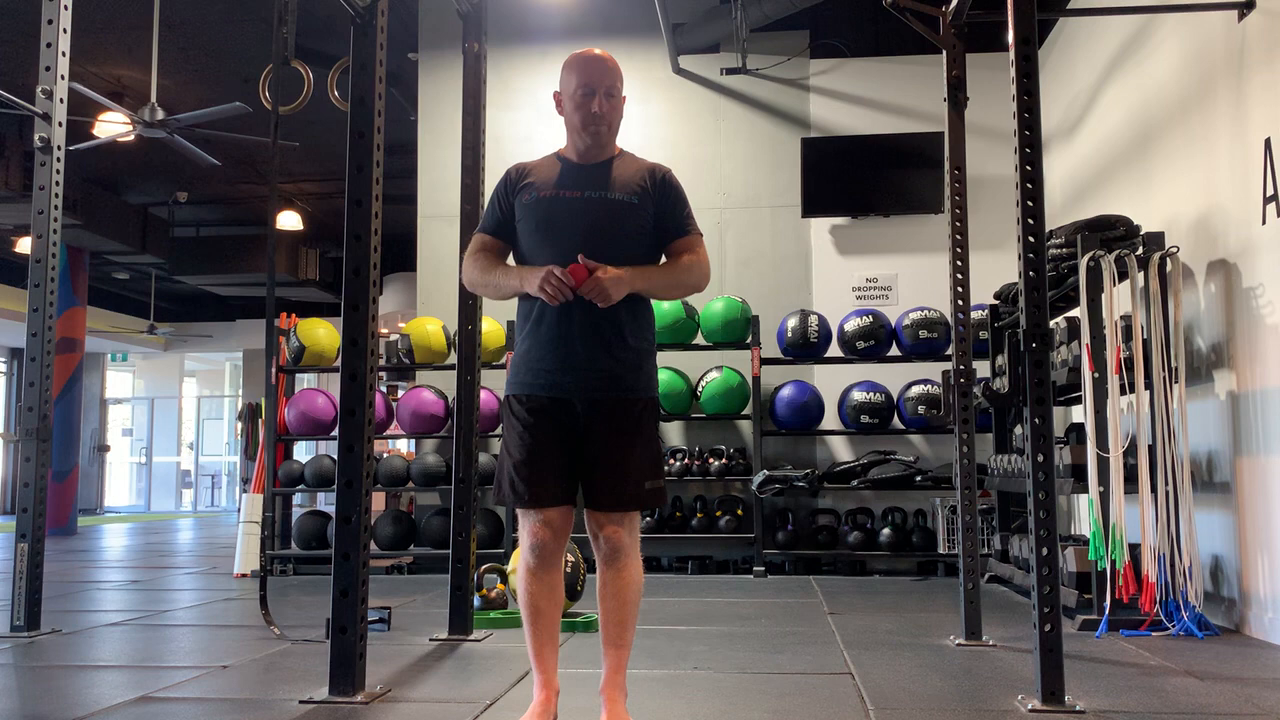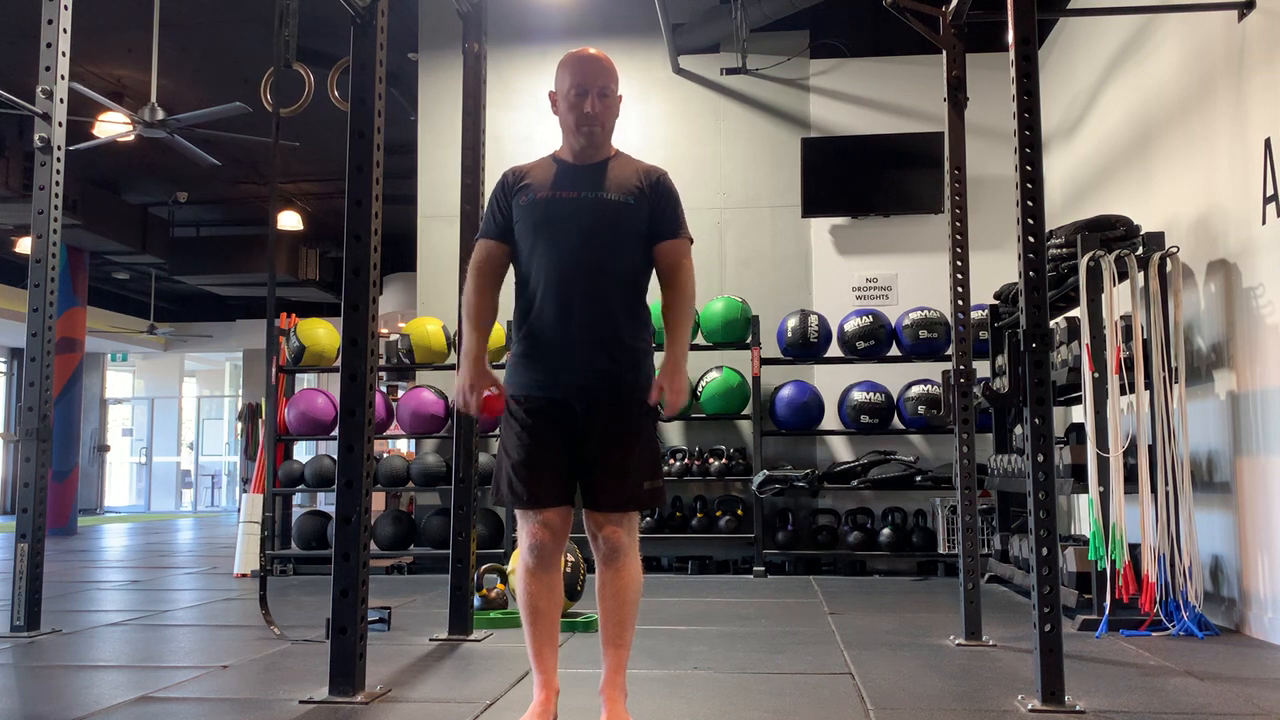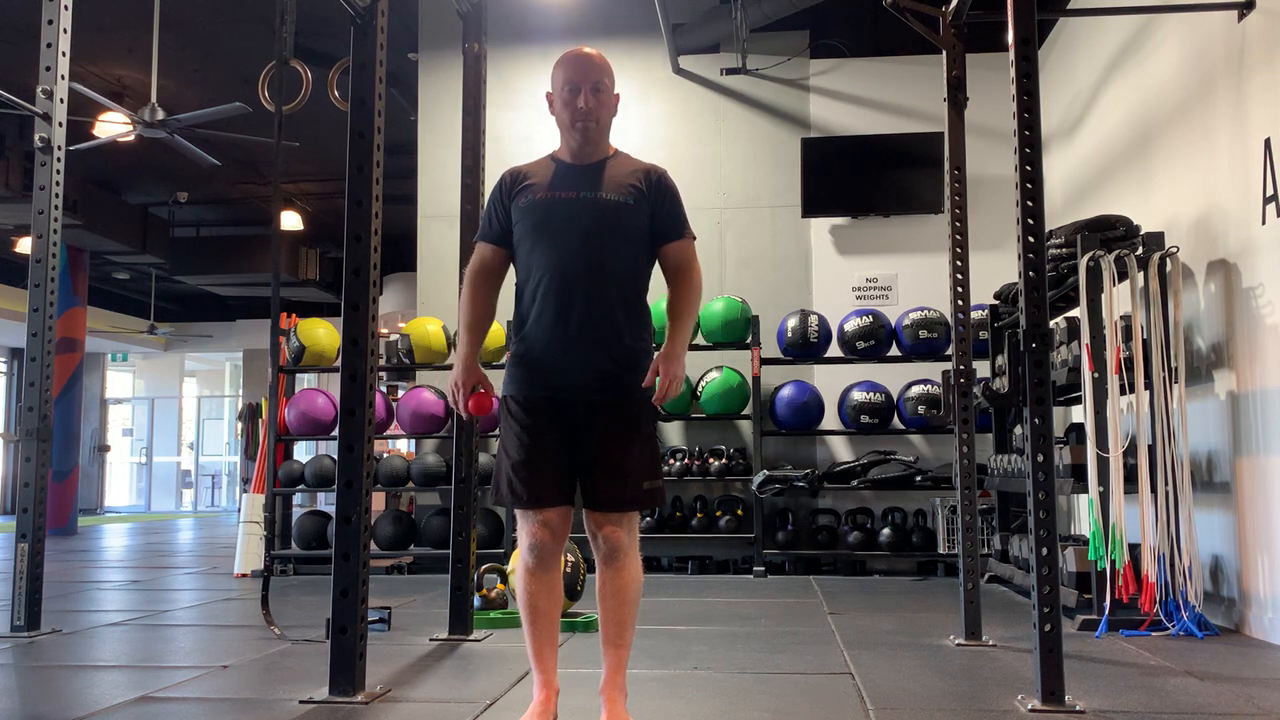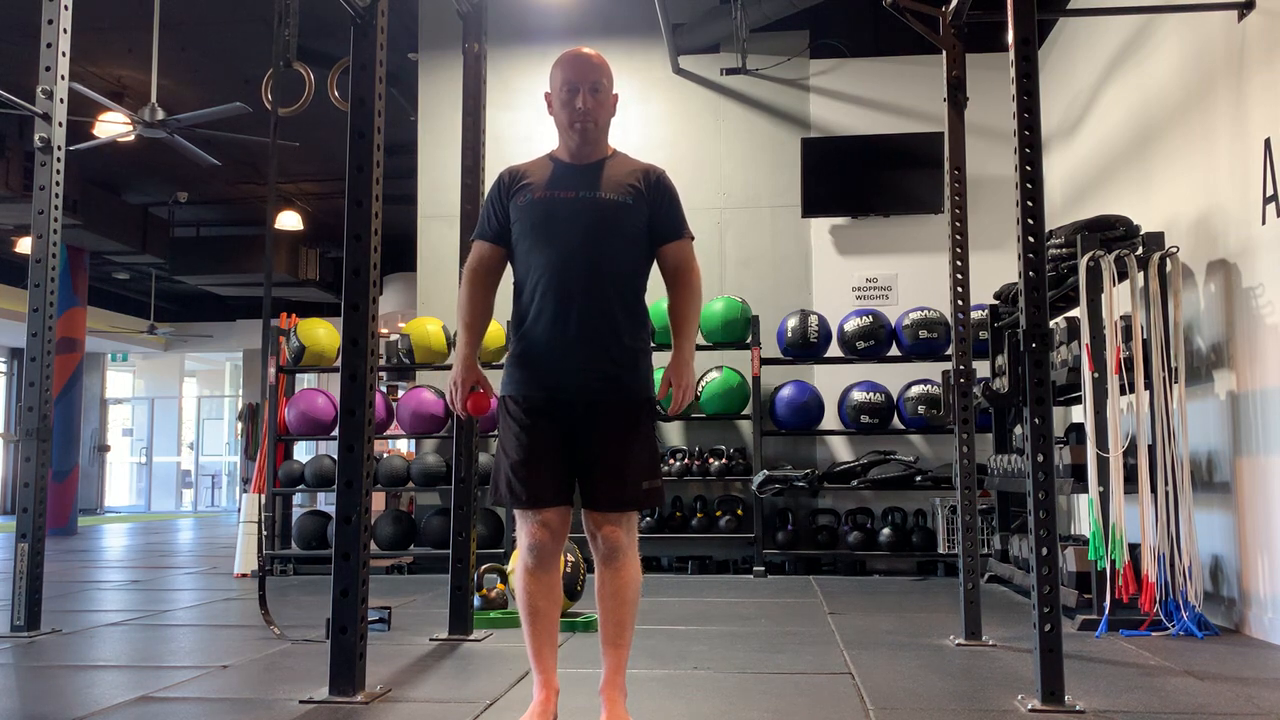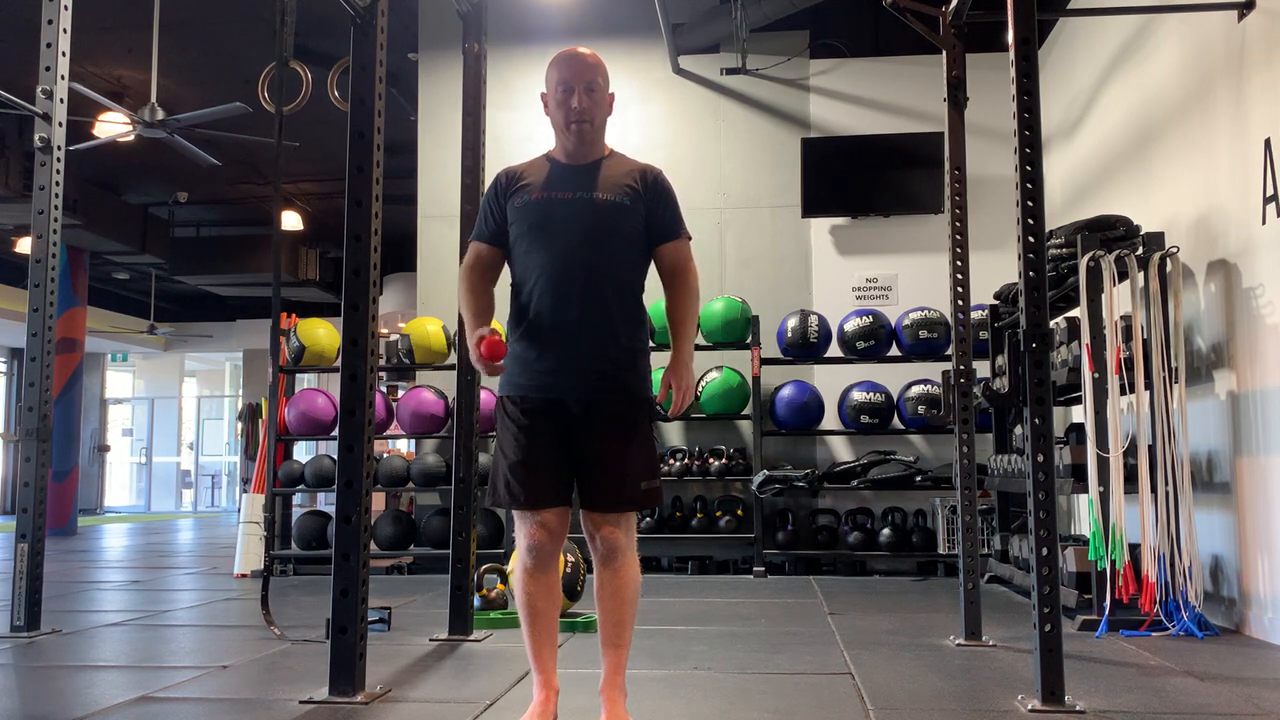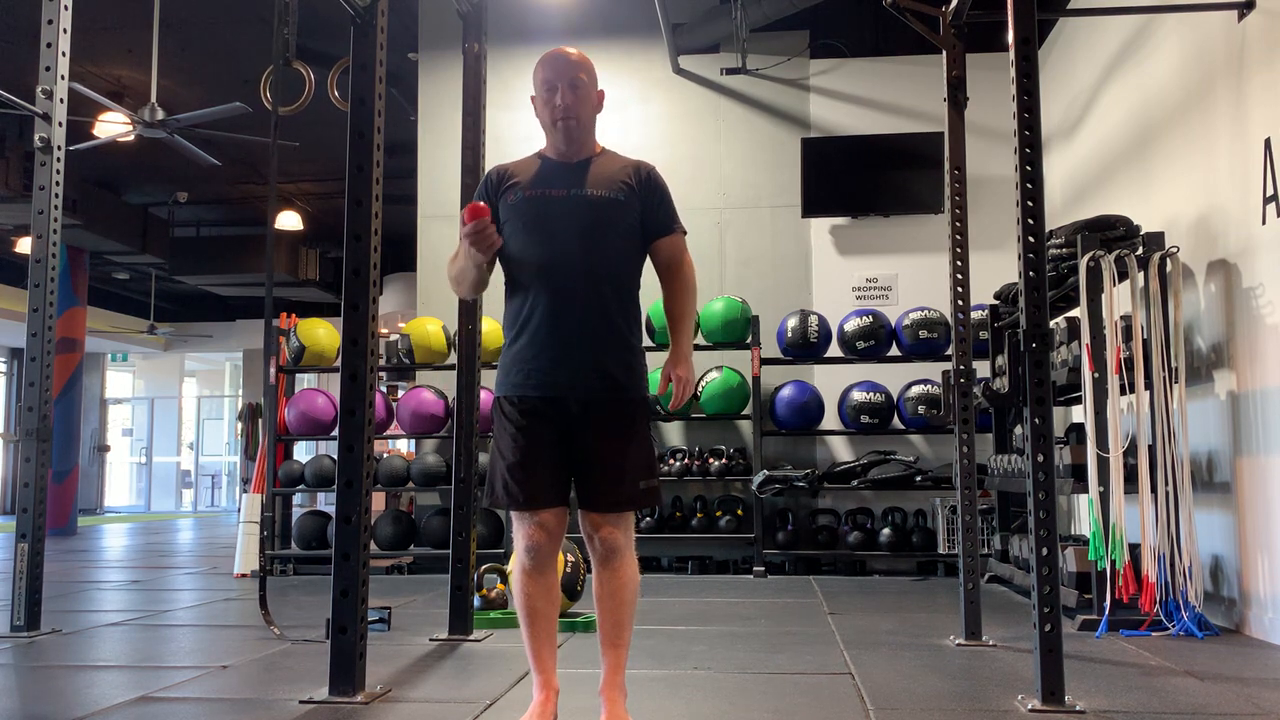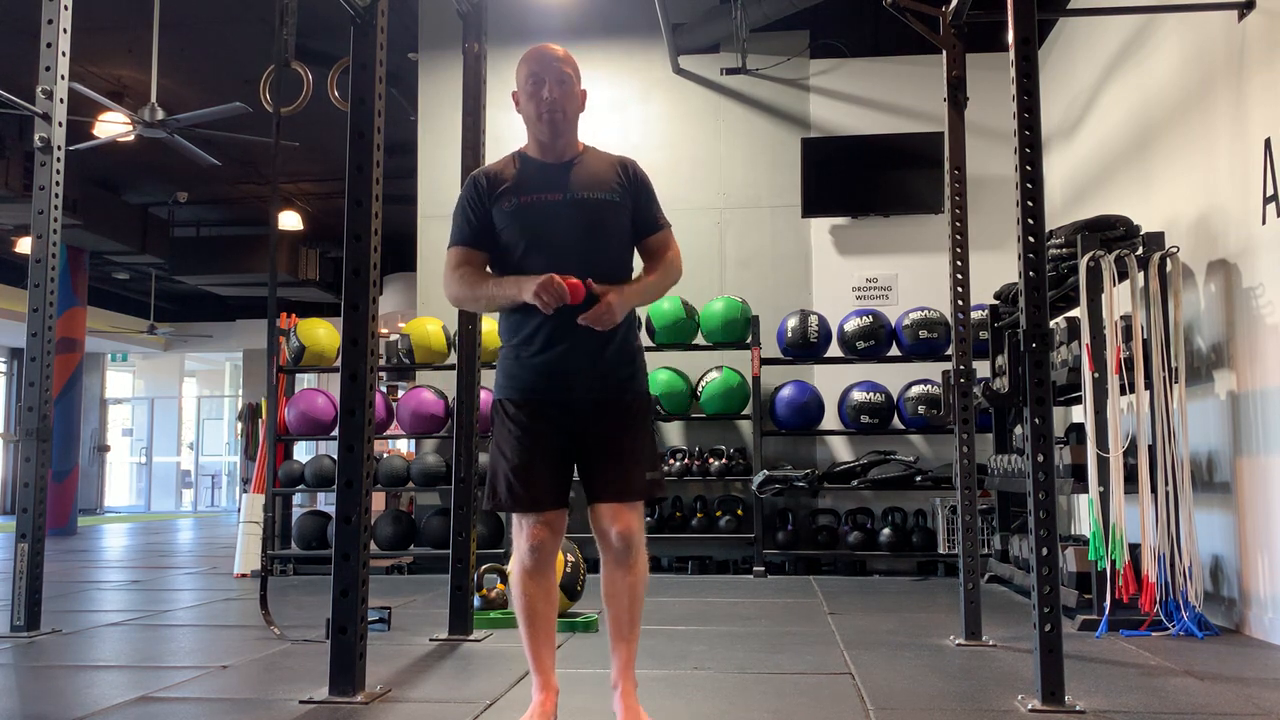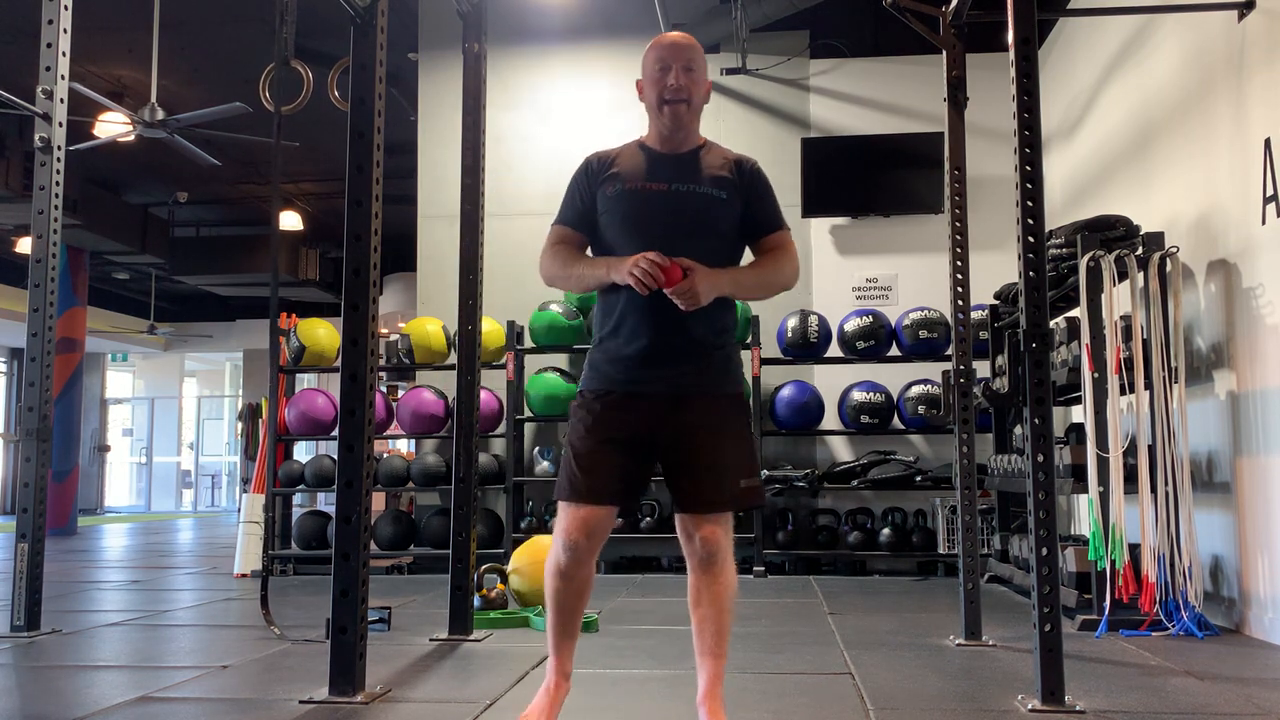
dt=0.7s
person 1, frame 1
left shoulder: (653, 181)
right shoulder: (521, 181)
left elbow: (695, 268)
right elbow: (475, 267)
left wrist: (629, 278)
right wrist: (526, 277)
left hip: (623, 388)
right hip: (538, 386)
left knee: (617, 535)
right knee: (540, 536)
person 1, frame 2
left shoulder: (649, 183)
right shoulder: (517, 183)
left elbow: (679, 273)
right elbow: (482, 271)
left wrist: (675, 359)
right wrist: (472, 355)
left hip: (621, 387)
right hip: (535, 388)
left knee: (615, 536)
right knee: (539, 537)
person 1, frame 3
left shoulder: (649, 182)
right shoulder: (517, 184)
left elbow: (684, 268)
right elbow: (483, 271)
left wrist: (676, 346)
right wrist: (466, 353)
left hip: (622, 389)
right hip: (535, 388)
left knee: (616, 536)
right knee: (539, 537)
person 1, frame 4
left shoulder: (647, 183)
right shoulder: (515, 184)
left elbow: (682, 271)
right elbow: (481, 270)
left wrist: (683, 353)
right wrist: (465, 352)
left hip: (620, 389)
right hip: (533, 388)
left knee: (615, 536)
right knee: (538, 537)
person 1, frame 5
left shoulder: (643, 182)
right shoulder: (511, 184)
left elbow: (678, 272)
right elbow: (476, 268)
left wrist: (682, 355)
right wrist: (474, 322)
left hip: (617, 389)
right hip: (530, 388)
left knee: (612, 536)
right knee: (535, 538)
person 1, frame 6
left shoulder: (637, 178)
right shoulder: (504, 181)
left elbow: (676, 266)
right elbow: (461, 279)
left wrist: (682, 349)
right wrist: (475, 255)
left hip: (614, 387)
right hip: (527, 387)
left knee: (611, 536)
right knee: (534, 539)
person 1, frame 7
left shoulder: (622, 174)
right shoulder: (488, 184)
left elbow: (668, 258)
right elbow: (456, 283)
left wrist: (626, 296)
right wrist: (522, 287)
left hip: (615, 385)
right hip: (528, 391)
left knee: (623, 531)
right knee: (534, 539)
person 1, frame 8
left shoulder: (739, 173)
right shoulder: (601, 170)
left elbow: (784, 267)
right elbow: (553, 262)
left wrist: (718, 280)
right wrist: (617, 267)
left hip: (707, 387)
right hip: (612, 383)
left knee: (709, 540)
right knee: (576, 533)
